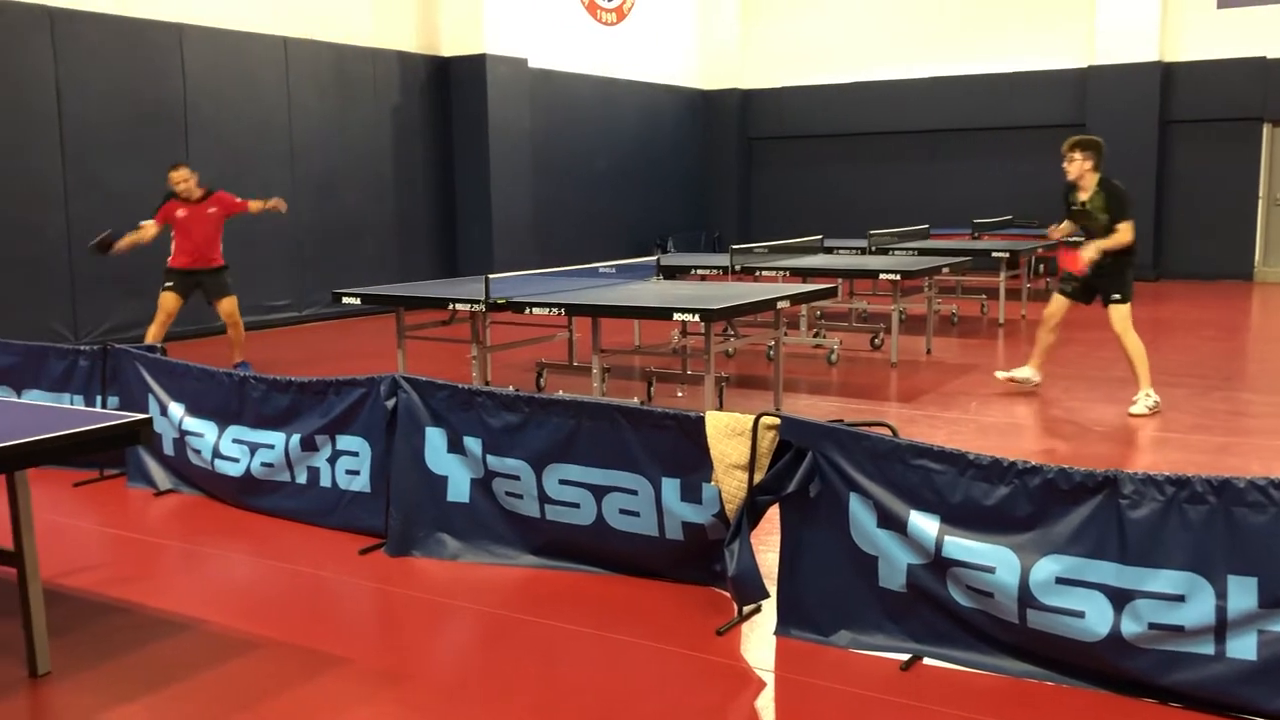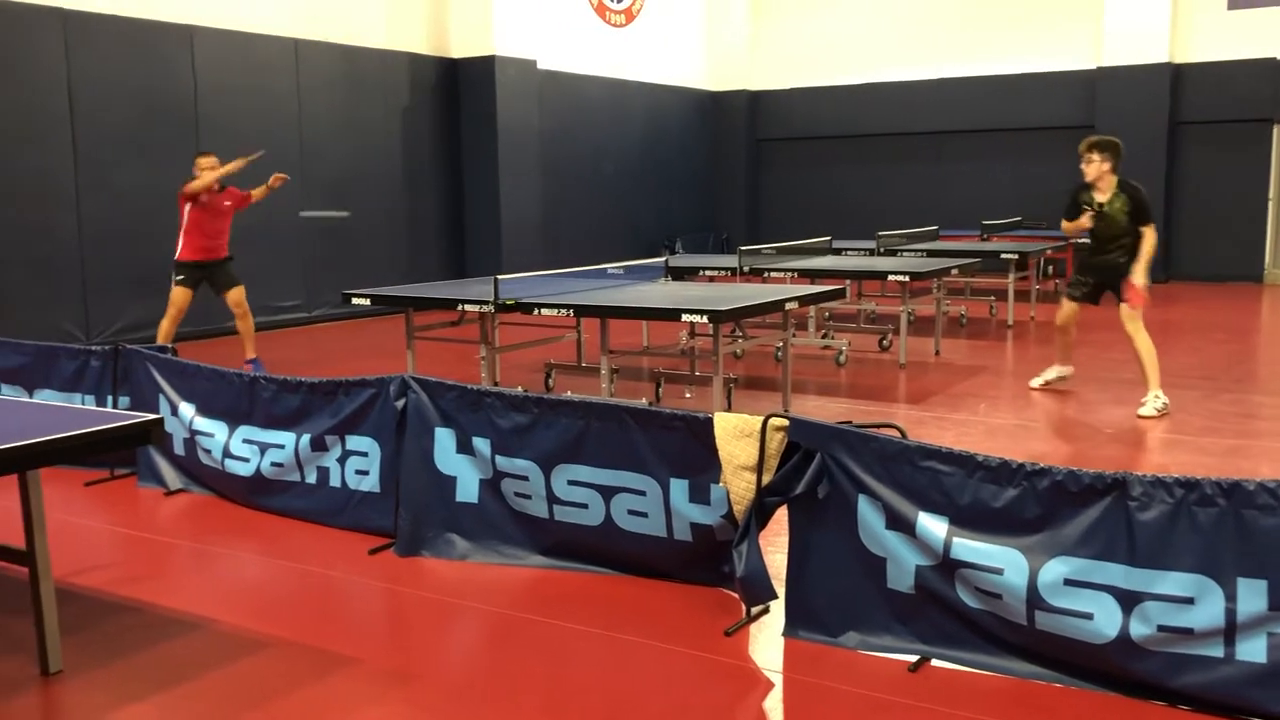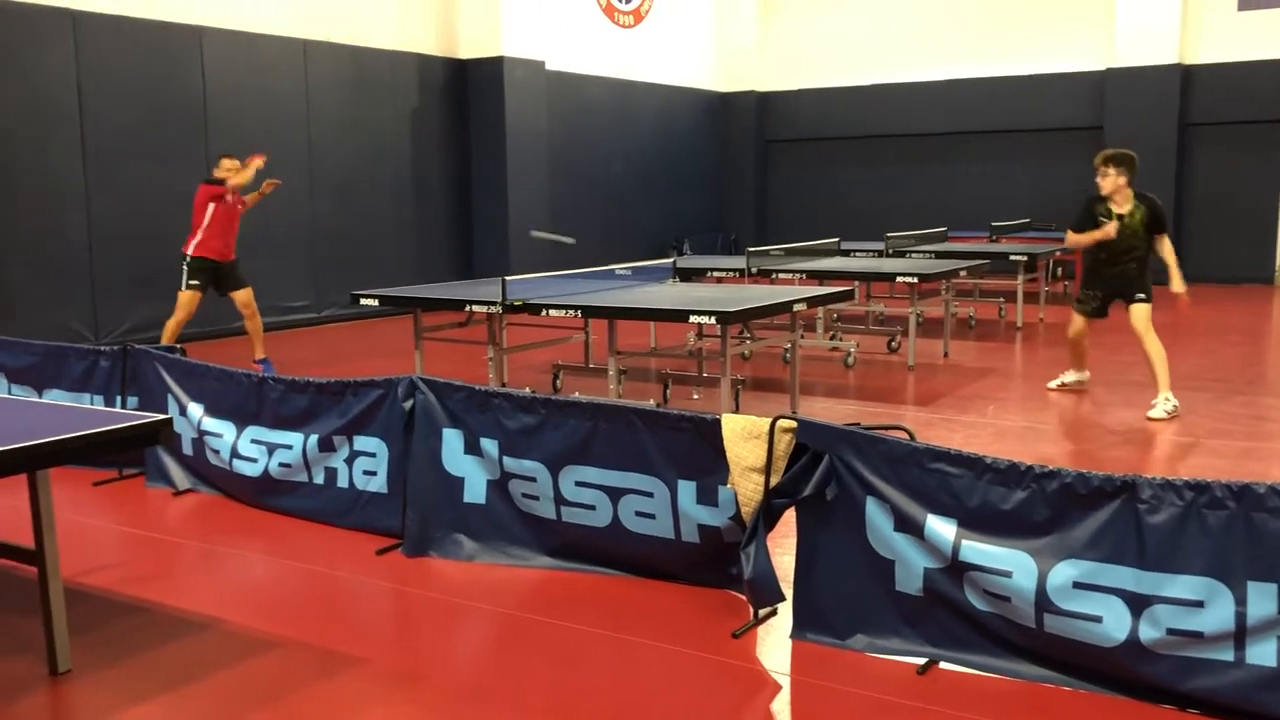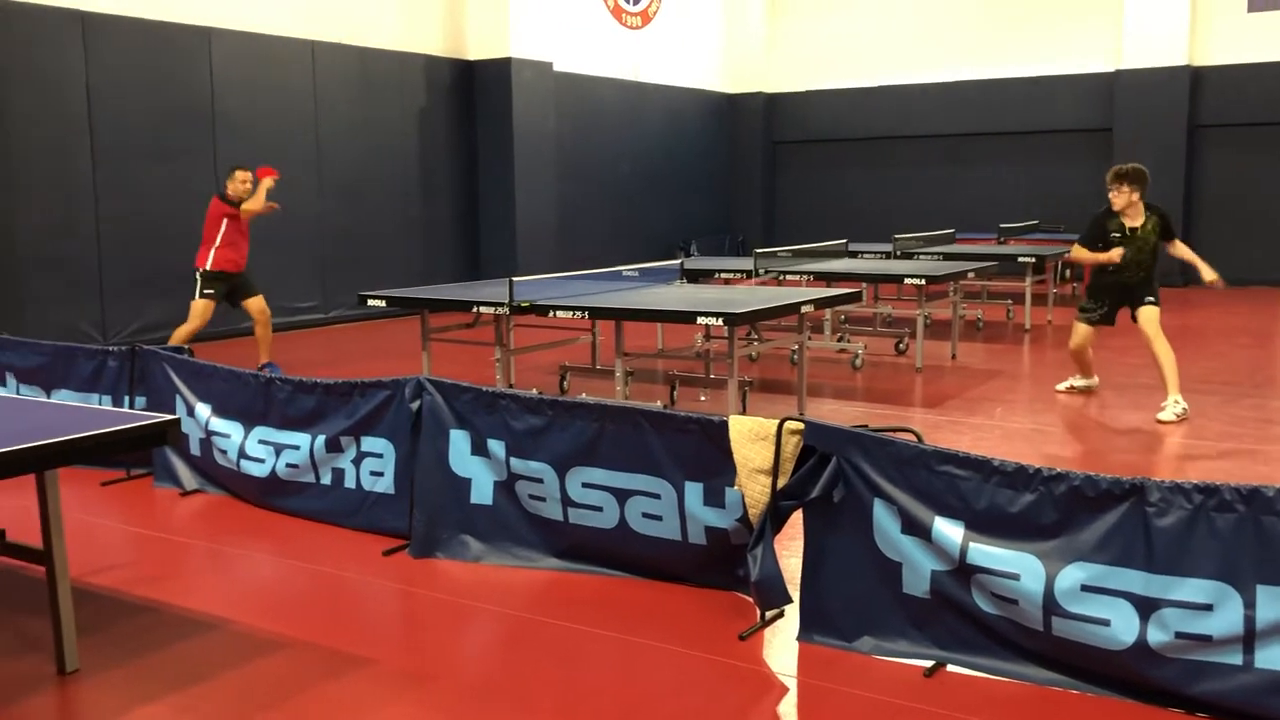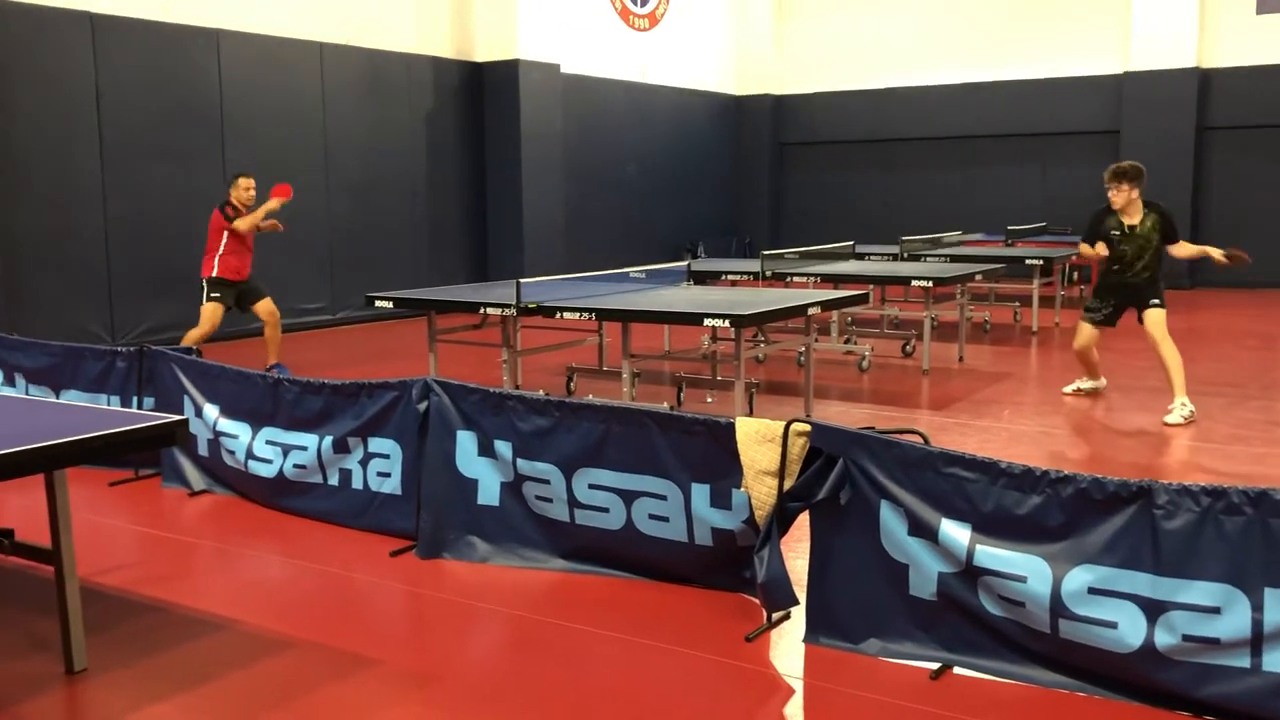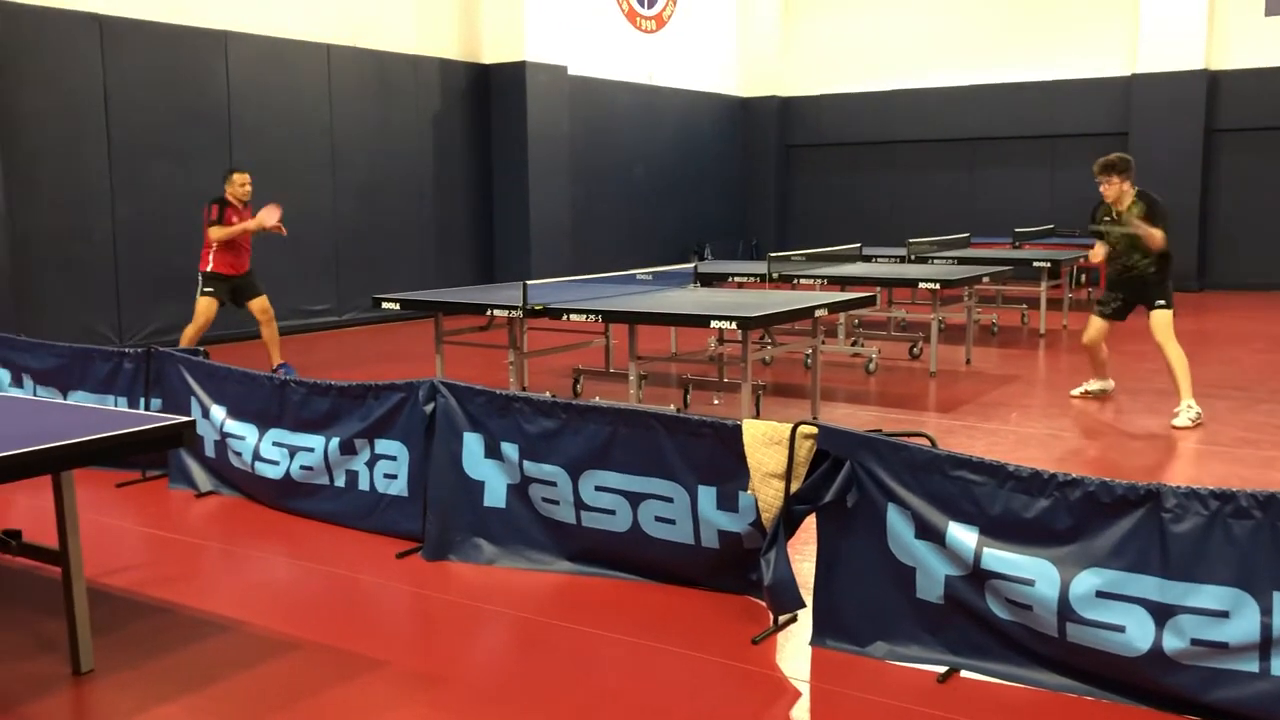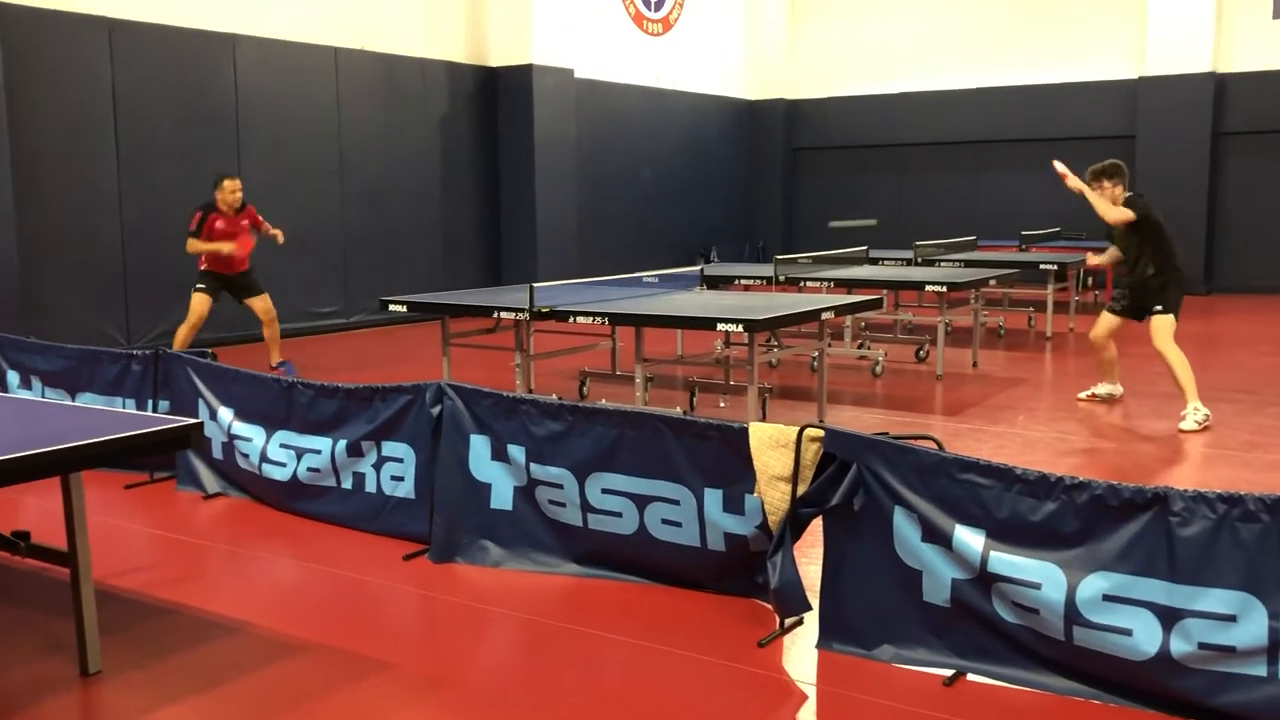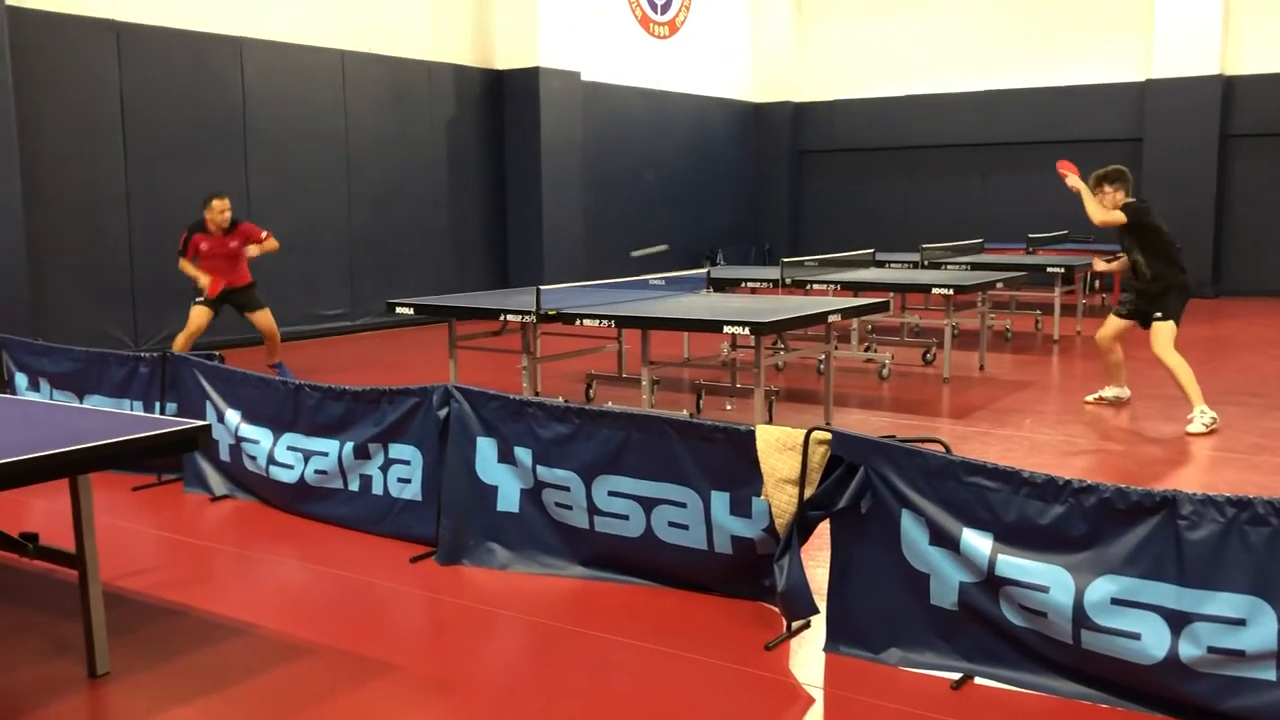
dt=0.1s
person 1, frame 1
left shoulder: (1112, 192)
right shoulder: (1070, 193)
left elbow: (1127, 236)
left wrist: (1097, 247)
right wrist: (1060, 232)
left hip: (1113, 264)
right hip: (1082, 263)
left knee: (1121, 326)
right knee: (1050, 317)
left ankle: (1148, 394)
right ankle: (1031, 371)
person 1, frame 2
left shoulder: (1132, 194)
right shoulder: (1081, 193)
left elbow: (1149, 234)
right elbow: (1066, 228)
left wrist: (1140, 269)
right wrist: (1079, 225)
left hip: (1126, 265)
right hip: (1095, 262)
left knee: (1133, 325)
right knee: (1063, 320)
left ankle: (1157, 395)
right ankle: (1062, 367)
person 1, frame 3
left shoulder: (1148, 205)
right shoulder: (1093, 205)
left elbow: (1162, 239)
right elbow: (1070, 241)
left wrist: (1175, 274)
right wrist: (1098, 235)
left hip: (1133, 274)
right hip: (1098, 275)
left knee: (1142, 328)
right knee: (1074, 333)
left ankle: (1167, 399)
right ankle: (1079, 373)
person 1, frame 4
left shoulder: (1158, 216)
right shoulder: (1103, 219)
left elbow: (1172, 244)
right elbow: (1076, 254)
left wrist: (1201, 265)
right wrist: (1105, 257)
left hip: (1141, 282)
right hip: (1105, 285)
left knee: (1151, 331)
right knee: (1076, 345)
left ankle: (1176, 401)
right ankle: (1087, 379)
person 1, frame 5
left shoulder: (1159, 215)
right shoulder: (1103, 217)
left elbow: (1176, 249)
right elbow: (1083, 249)
left wrist: (1207, 250)
right wrist: (1095, 253)
left hip: (1146, 282)
right hip: (1110, 285)
left knee: (1157, 333)
right knee: (1081, 345)
left ankle: (1182, 404)
right ankle: (1093, 380)
person 1, frame 6
left shoulder: (1150, 204)
right shoulder: (1101, 210)
left elbow: (1159, 243)
left wrist: (1143, 229)
right wrist: (1098, 253)
left hip: (1152, 279)
right hip: (1119, 280)
left knee: (1163, 335)
right knee: (1090, 338)
left ankle: (1189, 405)
right ankle: (1102, 382)
person 1, frame 7
left shoulder: (1138, 204)
right shoulder: (1118, 212)
left elbow: (1111, 217)
left wrist: (1083, 188)
right wrist: (1099, 259)
left hip: (1164, 282)
right hip: (1136, 282)
left knee: (1162, 342)
right knee: (1099, 335)
left ankle: (1196, 408)
right ankle: (1111, 386)
person 1, frame 8
left shoulder: (1138, 210)
right shoulder: (1125, 216)
left elbow: (1098, 219)
left wrist: (1081, 186)
right wrist: (1108, 266)
left hip: (1168, 288)
right hip: (1143, 287)
left knee: (1161, 348)
right knee: (1104, 337)
left ankle: (1203, 412)
right ankle: (1118, 389)
person 2, frame 1
left shoulder: (218, 197)
right shoulder: (169, 204)
left elbow: (247, 206)
right elbow: (151, 231)
left wrist: (267, 205)
right wrist: (130, 240)
left hip: (213, 269)
right hip: (179, 269)
left knee: (231, 317)
right knee: (164, 316)
left ankle: (239, 362)
person 2, frame 2
left shoulder: (230, 194)
right shoulder: (191, 191)
left elbow: (249, 198)
right elbow: (197, 186)
left wrist: (268, 186)
right wrist: (226, 169)
left hip: (219, 260)
right hip: (188, 261)
left knee: (241, 309)
right knee: (174, 312)
left ankle: (251, 359)
person 2, frame 3
left shoulder: (233, 194)
right shoulder: (209, 187)
left elbow: (241, 206)
right elbow: (240, 181)
left wrist: (262, 191)
right wrist: (253, 165)
left hip: (226, 262)
right hip: (199, 260)
left knee: (250, 309)
right knee: (182, 315)
left ankle: (260, 359)
person 2, frame 4
left shoulder: (239, 206)
right shoulder: (222, 201)
right elbow: (254, 207)
left wrist: (262, 209)
right wrist: (264, 186)
left hip: (236, 274)
right hip: (212, 272)
left knee: (263, 315)
right knee: (197, 323)
left ankle: (265, 363)
person 2, frame 5
left shoulder: (243, 212)
right shoulder: (225, 209)
right elbow: (244, 226)
left wrist: (263, 226)
right wrist: (267, 207)
left hip: (242, 279)
right hip: (218, 278)
left knee: (272, 316)
right knee: (209, 326)
left ankle: (273, 364)
person 2, frame 6
left shoulder: (245, 207)
right shoulder: (217, 206)
right elbow: (216, 236)
left wrist: (267, 227)
right wrist: (250, 224)
left hip: (242, 274)
right hip: (215, 273)
left knee: (266, 315)
right knee: (202, 321)
left ankle: (278, 365)
person 2, frame 7
left shoulder: (245, 210)
right shoulder: (204, 213)
left elbow: (262, 226)
right elbow: (191, 246)
left wrist: (273, 231)
right wrist: (221, 247)
left hip: (240, 273)
right hip: (212, 273)
left knee: (269, 315)
right knee: (195, 318)
left ankle: (278, 364)
person 2, frame 8
left shoulder: (240, 227)
right shoulder: (194, 233)
left elbow: (272, 242)
right elbow: (183, 262)
left wrist: (258, 249)
right wrist: (201, 277)
left hip: (242, 287)
right hip: (210, 288)
left knee: (271, 330)
right knee: (194, 329)
left ankle: (275, 364)
